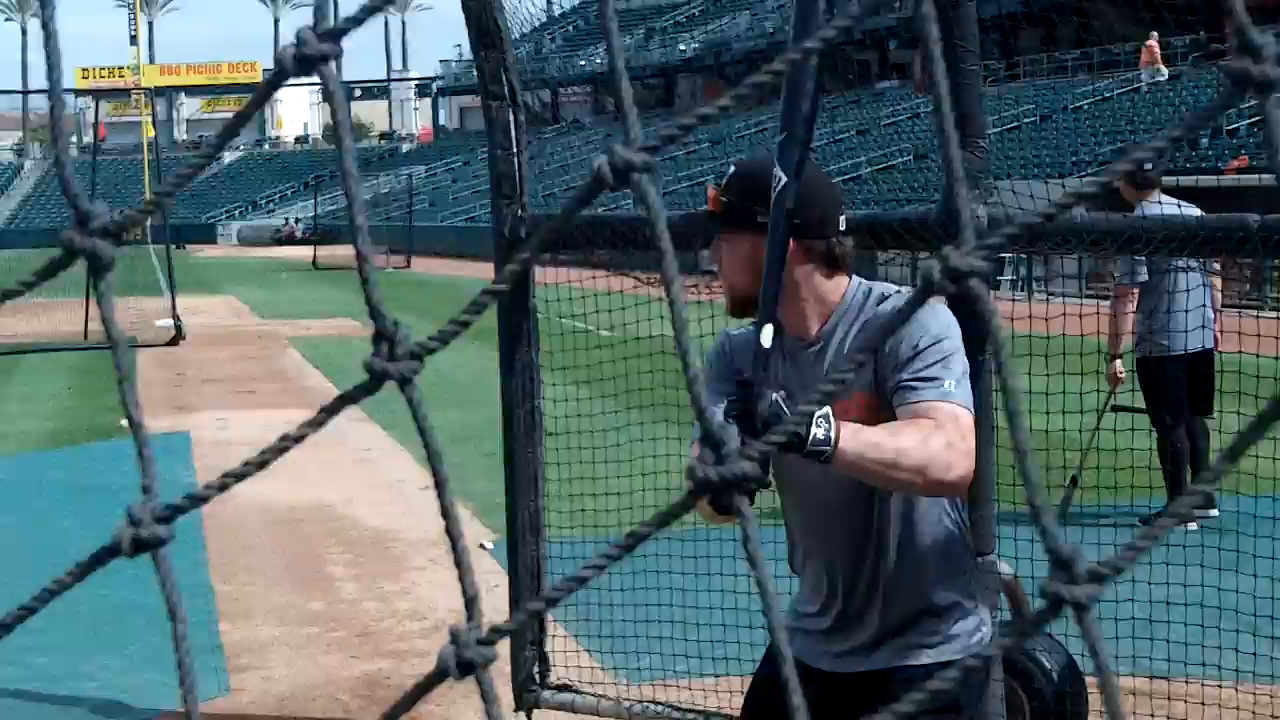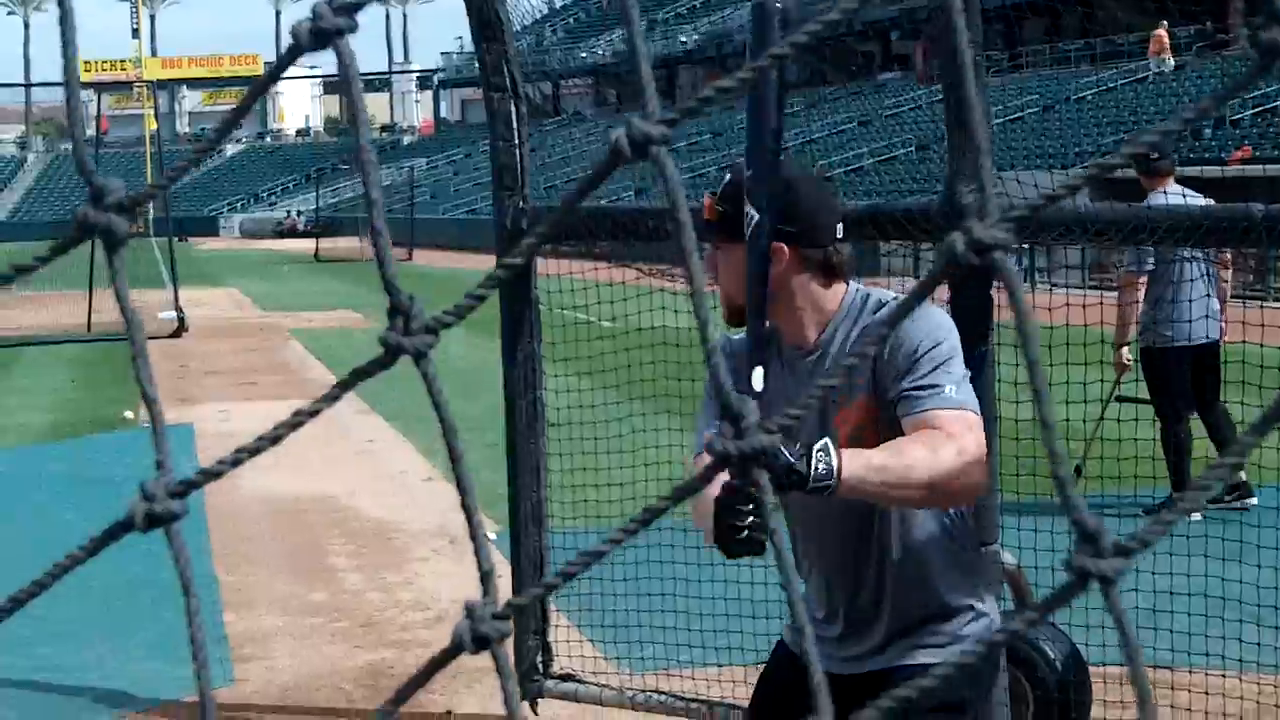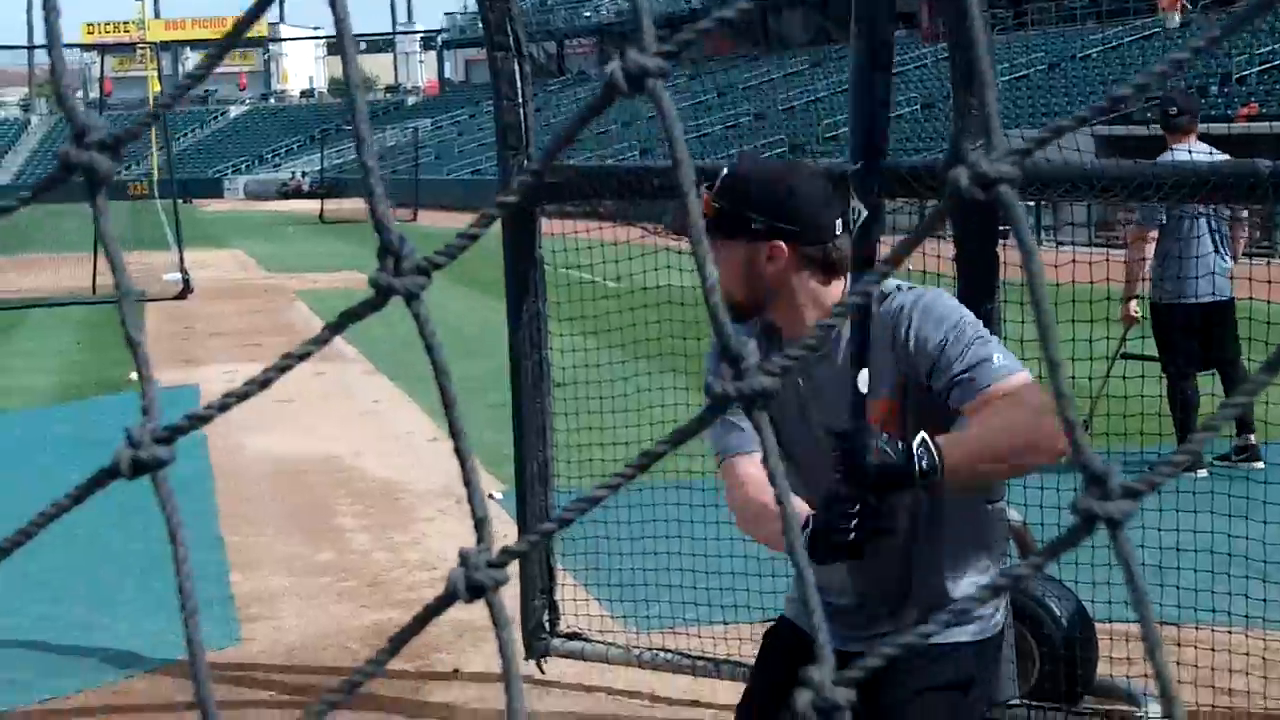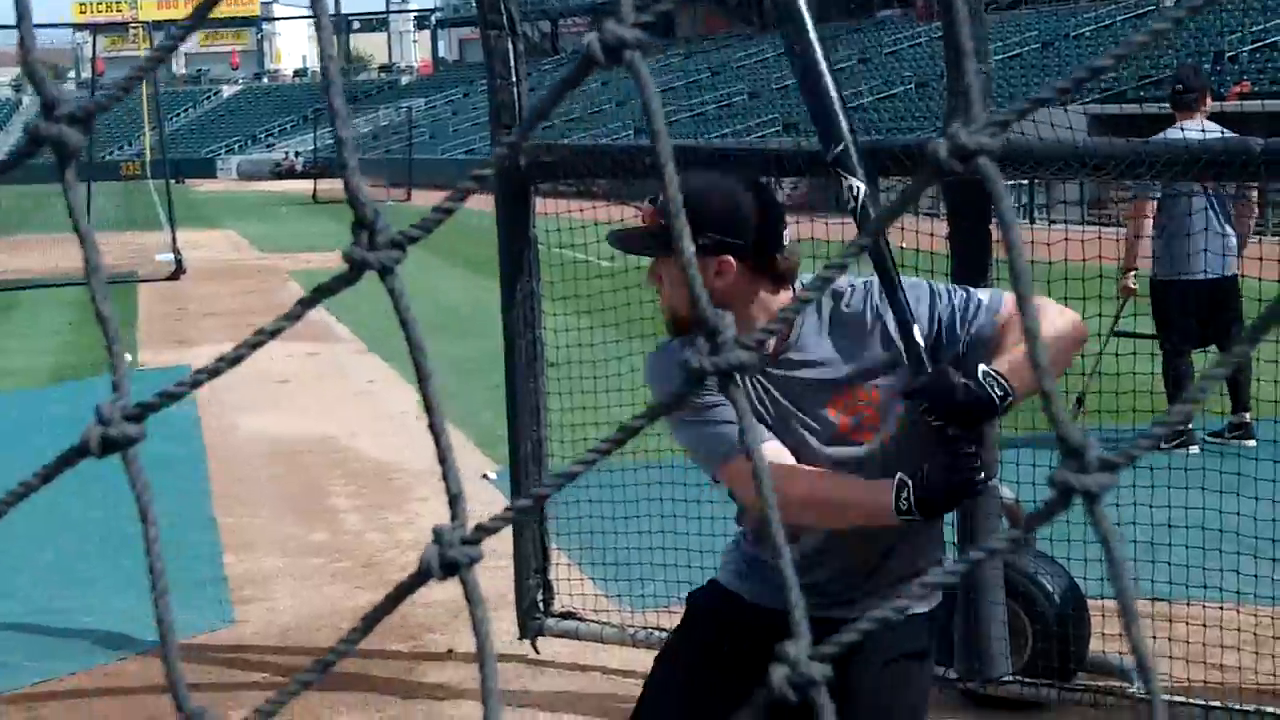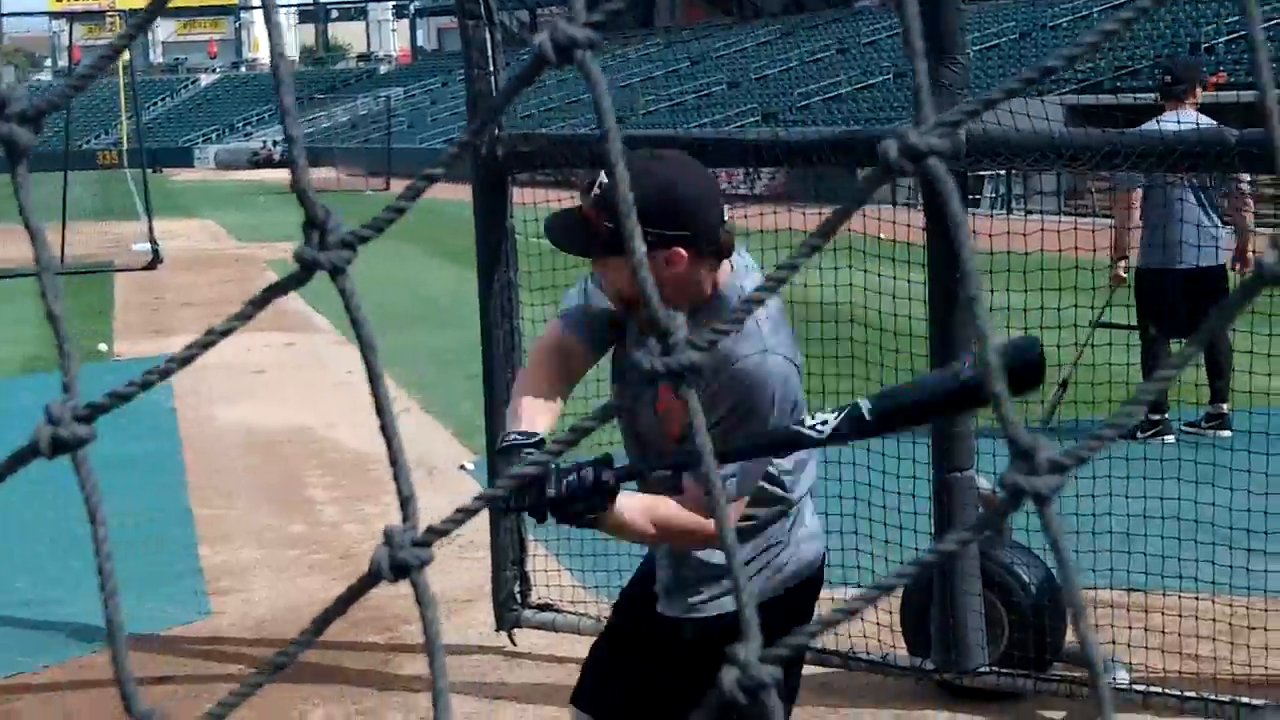
dt=0.2s
person 1, frame 1
left shoulder: (910, 323)
right shoulder: (738, 355)
left elbow: (949, 461)
left wrist: (811, 432)
left hip: (927, 655)
right hip: (814, 644)
person 1, frame 2
left shoulder: (906, 333)
right shoulder: (737, 362)
left elbow: (963, 467)
right elbow: (712, 490)
left wrist: (809, 465)
right wrist: (726, 514)
left hip: (933, 654)
right hip: (818, 648)
person 1, frame 3
left shoulder: (916, 321)
left elbow: (1044, 430)
right elbow: (750, 498)
left wrist: (915, 457)
right wrist: (814, 532)
left hip: (940, 634)
right hip: (820, 623)
person 1, frame 4
left shoulder: (876, 306)
right shoulder: (680, 366)
left elbow: (1059, 325)
right elbow: (788, 494)
left wrist: (987, 386)
right wrist: (911, 497)
right hip: (750, 602)
person 1, frame 5
left shoulder: (749, 363)
right shoulder: (628, 282)
left elbow: (707, 523)
right elbow: (545, 362)
left wrist: (600, 503)
right wrist: (521, 443)
left hip: (731, 596)
person 2, frame 1
right shoulder: (1195, 215)
left elbow: (1126, 296)
right elbow: (1214, 275)
left wrist: (1114, 353)
right wrist: (1215, 324)
left hip: (1161, 343)
right hip: (1202, 338)
left knee: (1168, 423)
right knee: (1196, 418)
right ankle: (1205, 494)
person 2, frame 2
right shoulder: (1206, 205)
left elbow: (1134, 284)
right elbow: (1224, 266)
left wrist: (1122, 341)
left hip: (1166, 334)
right hip: (1207, 328)
left knee: (1173, 416)
right knee: (1211, 406)
left ankle: (1182, 498)
right ankle: (1238, 483)
person 2, frame 3
left shoulder: (1161, 169)
right shoulder: (1226, 164)
left elbow: (1144, 238)
right elbow: (1239, 227)
left wrist: (1130, 295)
left hip: (1176, 290)
right hip: (1220, 286)
left knee: (1181, 372)
right knee: (1231, 364)
left ankle: (1190, 454)
right ankle: (1248, 444)
person 2, frame 4
left shoulder: (1160, 145)
right shoulder: (1233, 143)
left elbow: (1142, 213)
right elbow: (1248, 205)
left wrist: (1128, 267)
left hip: (1175, 267)
right hip: (1224, 264)
left knee: (1175, 348)
right knee: (1231, 341)
left ankle: (1181, 431)
right ankle: (1242, 423)
person 2, frame 5
left shoulder: (1145, 135)
left elbow: (1129, 201)
right elbow: (1240, 197)
left wrist: (1119, 255)
right wrist: (1244, 245)
left hip: (1160, 256)
right hip: (1212, 253)
left knee: (1155, 337)
right knee: (1214, 332)
left ankle: (1157, 419)
right ankle: (1219, 412)
